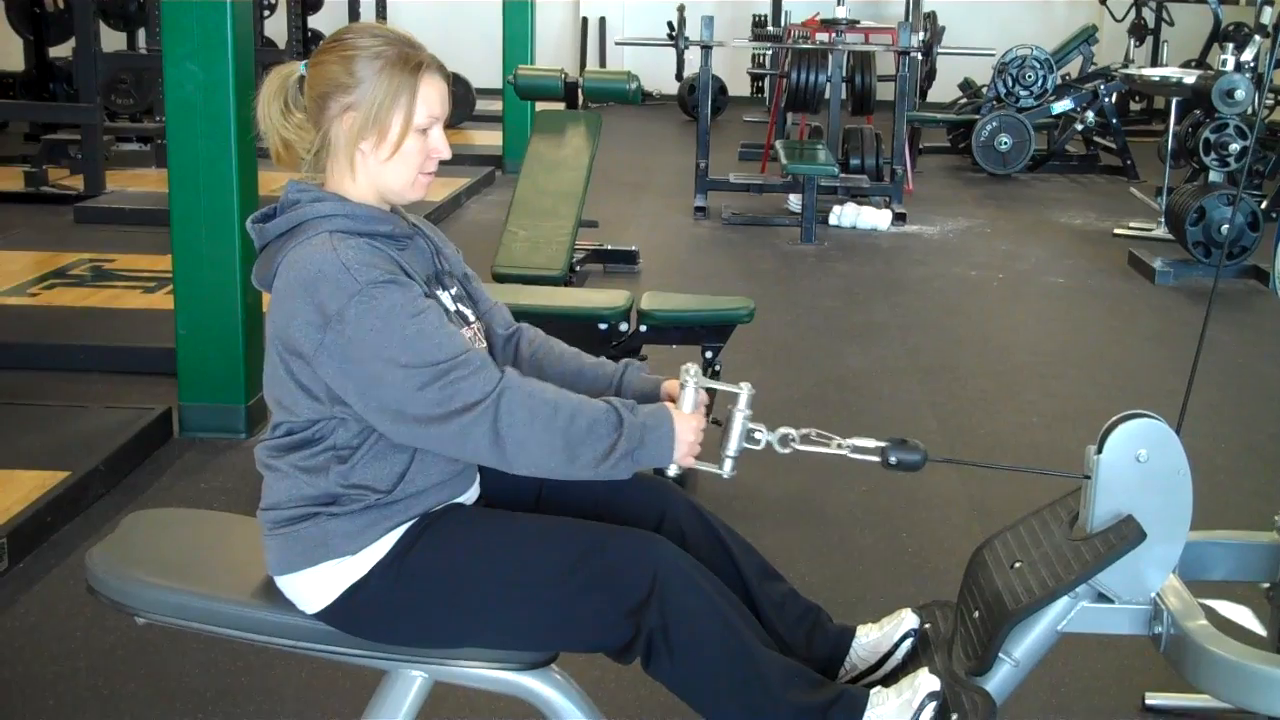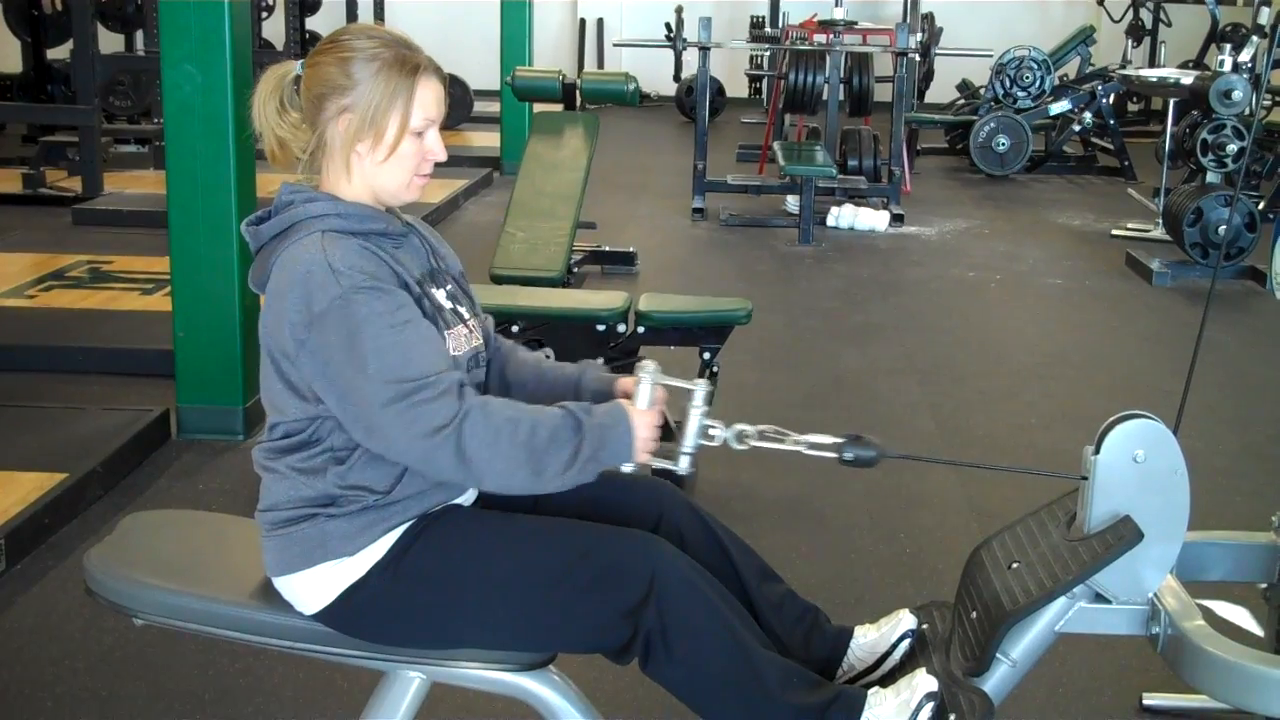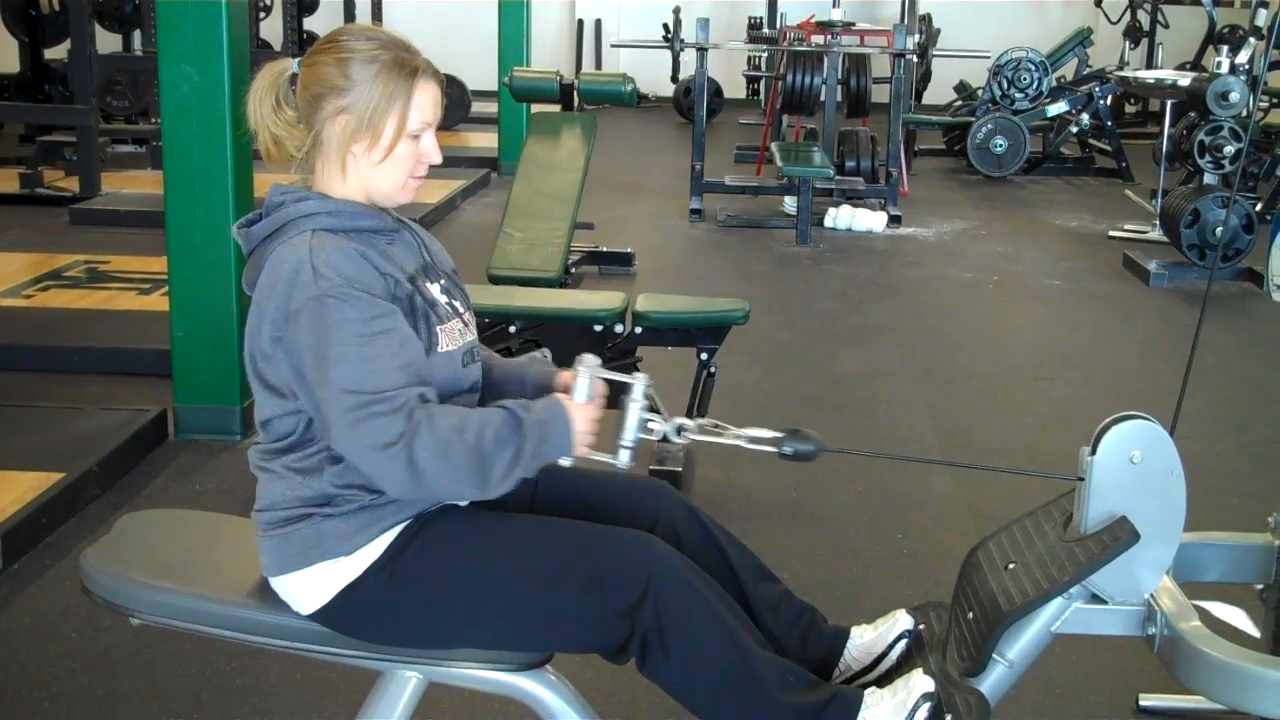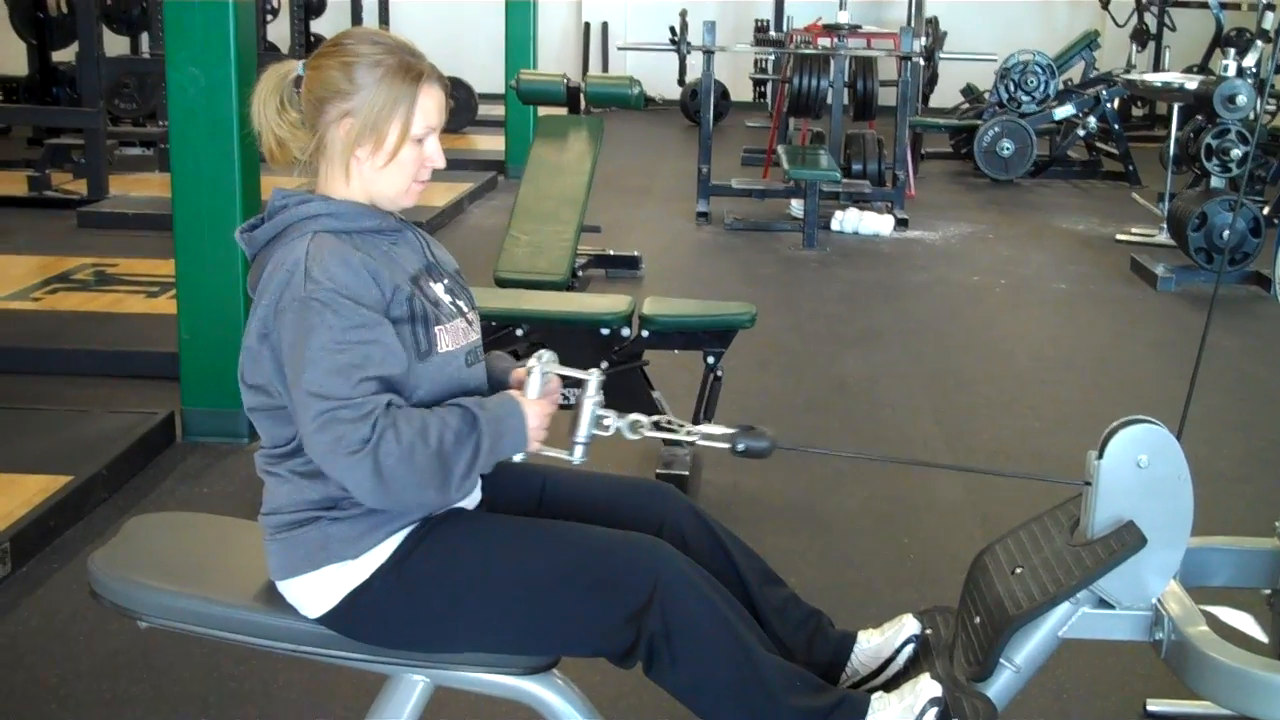
dt=0.2s
person 1, frame 1
left shoulder: (397, 234)
right shoulder: (335, 272)
left elbow: (507, 346)
right elbow: (485, 407)
left wrist: (641, 388)
right wrist: (650, 432)
left hip: (434, 487)
right hip: (363, 552)
left knee: (652, 506)
right knee: (643, 574)
left ankle: (825, 651)
person 1, frame 2
left shoulder: (395, 236)
right shoulder: (328, 272)
left elbow: (482, 361)
right elbow: (448, 428)
left wrist: (601, 388)
right wrist: (609, 431)
left hip: (431, 490)
right hip: (361, 553)
left knee: (653, 507)
right knee: (641, 575)
left ankle: (822, 651)
person 1, frame 3
left shoulder: (386, 235)
right shoulder: (320, 272)
left elbow: (447, 372)
right elbow: (401, 443)
left wrist: (545, 382)
right wrist: (550, 426)
left hip: (421, 499)
right hip: (357, 552)
left knee: (648, 507)
right knee: (636, 574)
left ankle: (819, 651)
person 1, frame 4
left shoulder: (387, 237)
right shoulder: (320, 275)
right elbow: (364, 450)
left wrist: (508, 380)
right wrist: (507, 424)
left hip: (438, 498)
right hip: (365, 555)
left knee: (655, 510)
right knee: (645, 577)
left ankle: (826, 657)
